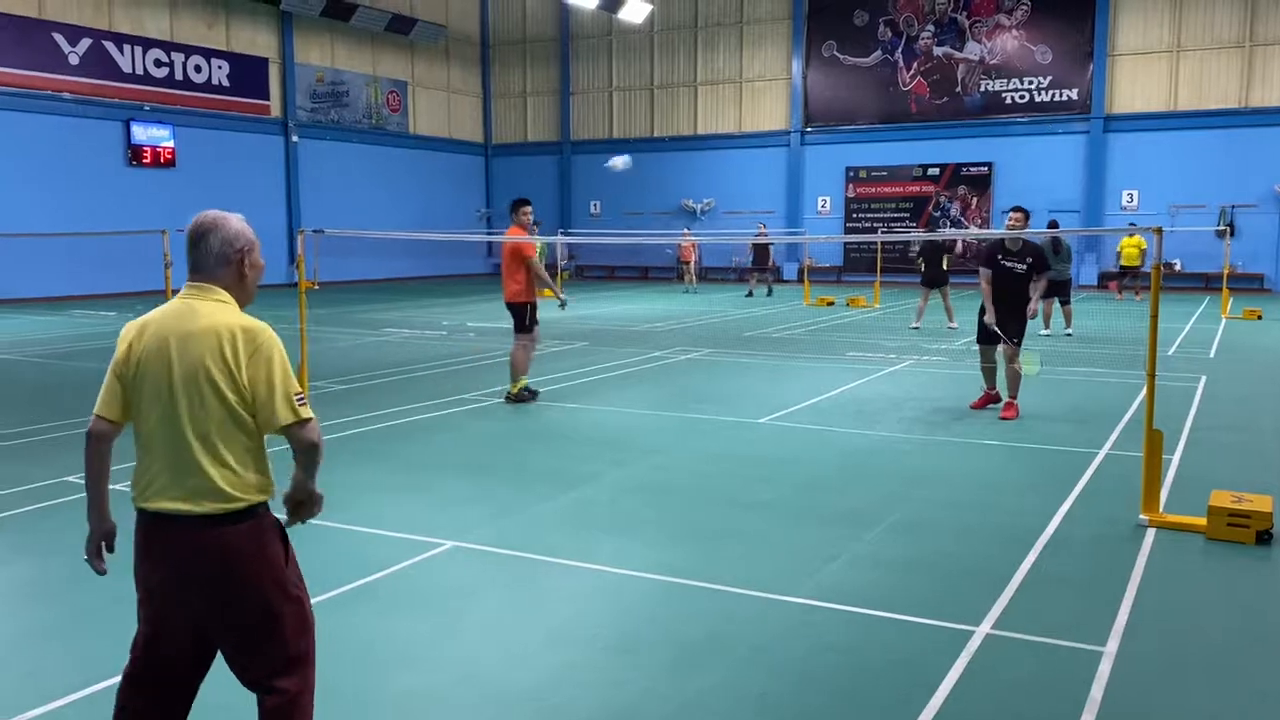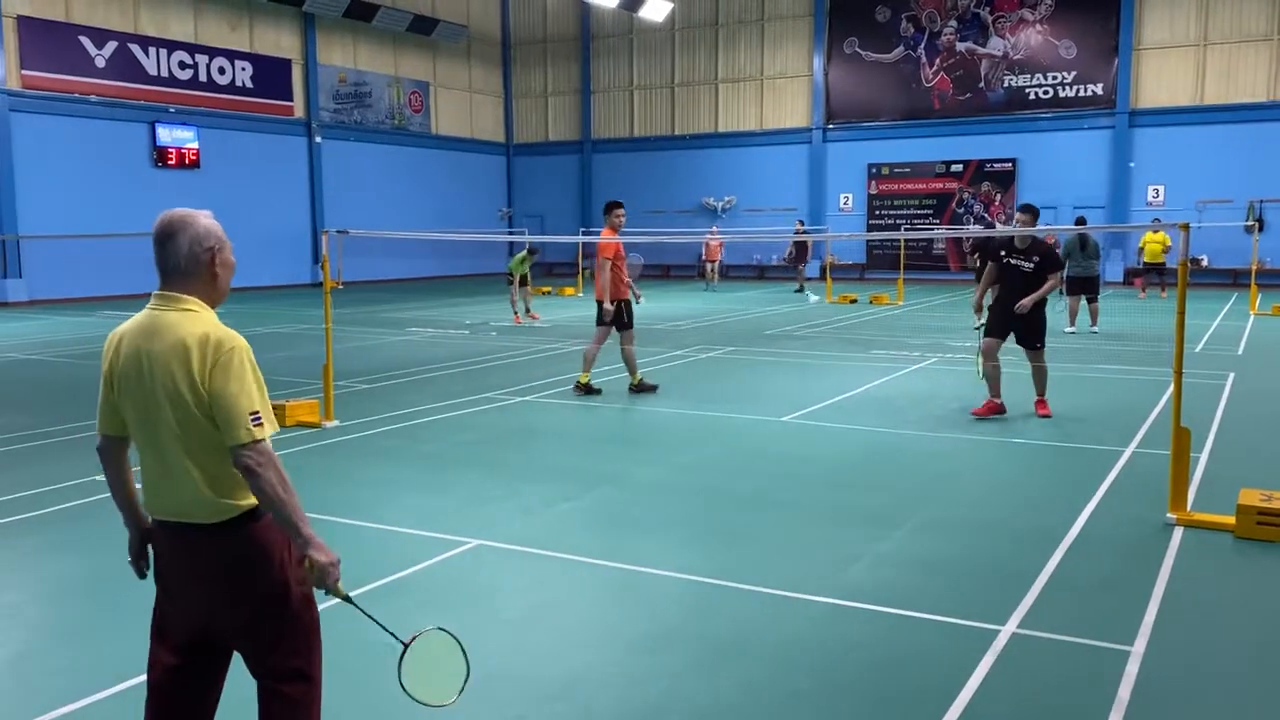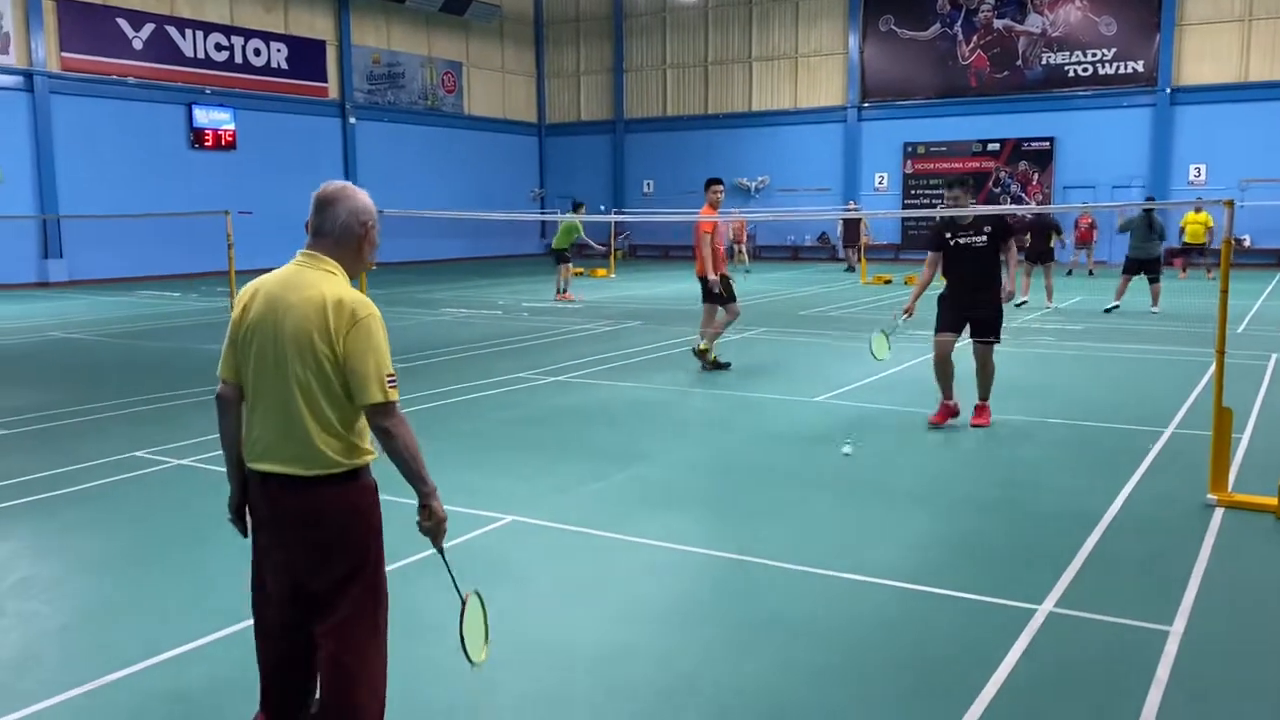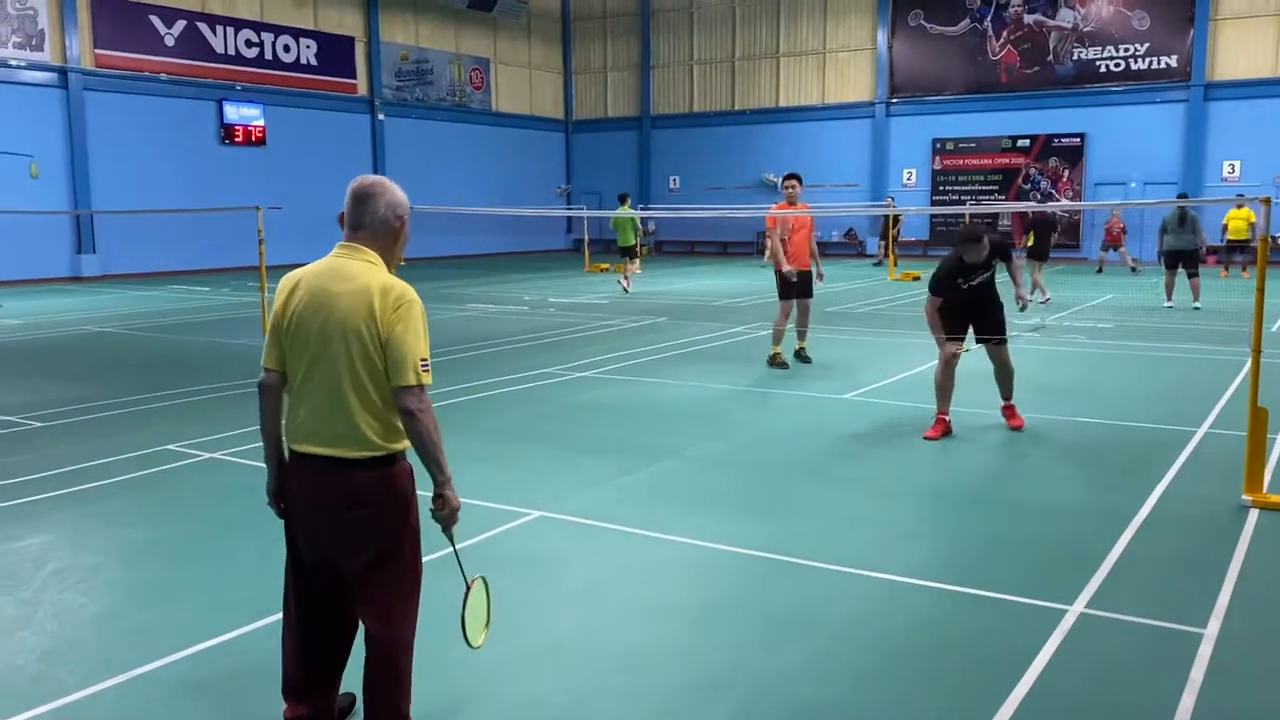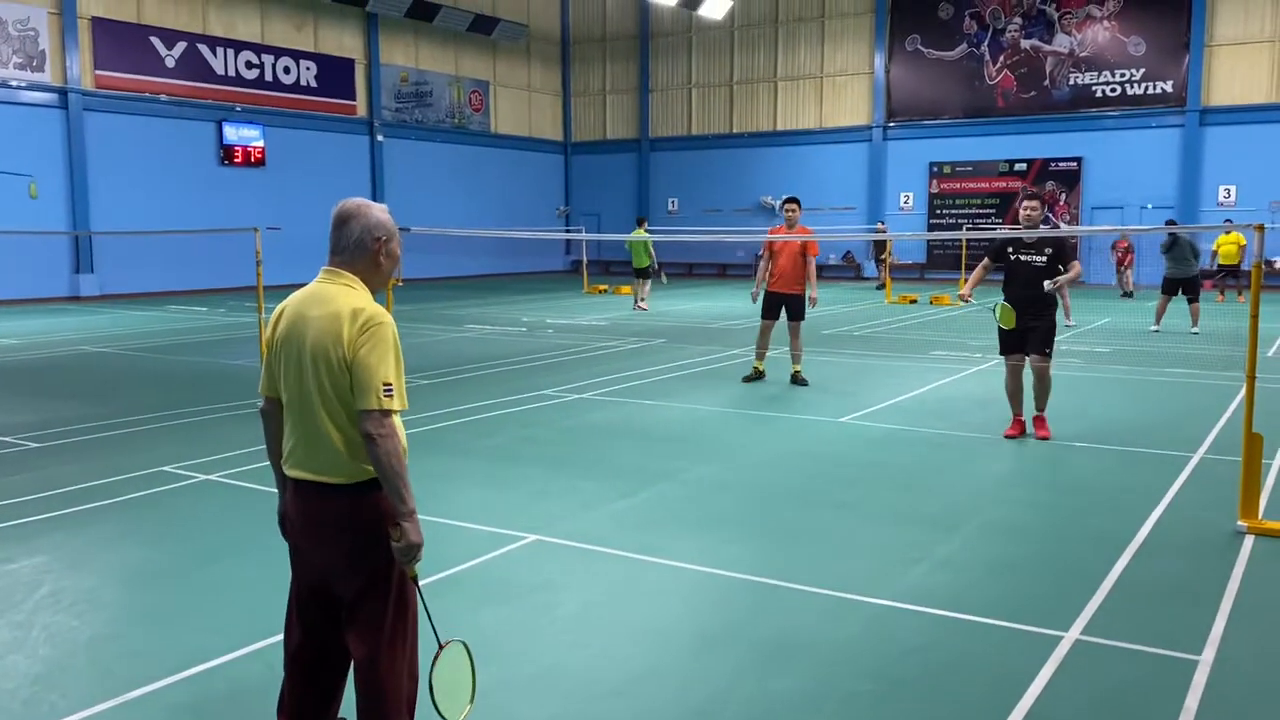
dt=1s
person 1, frame 1
left shoulder: (139, 333)
right shoulder: (249, 336)
left elbow: (98, 432)
right elbow: (305, 438)
left wrist: (98, 517)
right wrist: (305, 487)
left hip: (158, 530)
right hip: (236, 533)
left knee: (156, 667)
right knee: (284, 664)
person 1, frame 2
left shoulder: (121, 341)
right shoulder: (218, 342)
left elbow: (110, 446)
right elbow: (253, 458)
left wrist: (136, 524)
right wrist: (308, 542)
left hip: (172, 536)
right hip: (238, 537)
left knee: (180, 667)
right knee: (290, 663)
person 1, frame 3
left shoulder: (254, 293)
right shoulder: (350, 307)
left elbow: (228, 399)
right elbow: (384, 419)
left wrist: (237, 482)
right wrist: (428, 495)
left hip: (267, 488)
right hip: (334, 493)
left knee: (279, 615)
right knee: (350, 627)
person 1, frame 4
left shoulder: (293, 284)
right shoulder: (394, 296)
left elbow: (269, 384)
right elbow: (412, 404)
left wrist: (275, 467)
right wrist: (443, 483)
left hip: (306, 472)
right hip: (373, 478)
left knee: (312, 602)
right knee: (387, 611)
person 1, frame 5
left shoulder: (288, 309)
right shoulder: (368, 318)
left elbow: (270, 410)
right elbow: (376, 428)
left wrist: (285, 491)
right wrist: (407, 514)
left hip: (303, 497)
right hip: (359, 502)
left knee: (311, 629)
right knee: (381, 639)
person 2, frame 1
left shoulder: (1034, 251)
right shoulder: (992, 249)
left elbow: (1041, 279)
right elbow: (985, 282)
left wrist: (1035, 301)
right wrist: (989, 311)
left hip: (1017, 311)
right hip: (992, 310)
left knee: (1011, 354)
right knee: (985, 352)
left ankle: (1011, 402)
right ankle: (991, 392)
person 2, frame 2
left shoulder: (1043, 250)
right shoulder: (1000, 245)
left elbow: (1055, 280)
right elbow: (990, 271)
left wrist: (1031, 299)
right wrist: (979, 297)
left hip: (1030, 310)
right hip: (1001, 306)
left knee: (1035, 357)
right knee: (988, 349)
left ankle: (1041, 400)
right ankle: (995, 401)
person 2, frame 3
left shoulder: (994, 221)
right shoulder: (942, 228)
left elbow: (1010, 249)
right elbow: (930, 267)
left wrist: (1011, 278)
right wrist: (913, 300)
left hip: (987, 299)
right hip: (953, 297)
left knee: (983, 355)
right knee: (941, 350)
left ankle: (982, 406)
right ankle: (948, 404)
person 2, frame 4
left shoulder: (997, 247)
right shoulder: (948, 268)
left elbow: (1010, 259)
right elbow: (931, 308)
left wrist: (1019, 288)
right wrist: (942, 342)
left hip: (988, 304)
right hip: (954, 310)
left knee: (1001, 358)
right knee: (947, 359)
left ankle: (1008, 407)
right ankle: (942, 420)
person 2, frame 5
left shoulder: (1055, 241)
right shoulder: (1007, 242)
left elbow: (1076, 269)
right elbow: (985, 266)
left wrist: (1065, 278)
right wrist: (969, 287)
left hip: (1042, 316)
right hip: (1011, 315)
left knee: (1040, 366)
right knee: (1013, 367)
left ankle: (1039, 416)
right ankle: (1018, 419)
person 3, frame 1
left shoulder: (510, 236)
right shoulder: (522, 238)
right elbow: (538, 270)
right wrist: (558, 293)
left hip: (515, 296)
right hip: (522, 298)
left knee: (532, 339)
right knee: (521, 344)
left ankle: (520, 383)
right ankle: (514, 391)
person 3, frame 2
left shoulder: (610, 237)
right shoulder: (609, 239)
right elbow: (605, 272)
left wrist: (633, 289)
right wrist: (608, 301)
left hip: (606, 297)
right hip: (615, 298)
left knee: (599, 339)
right knee: (627, 339)
left ankle: (583, 381)
right ankle: (636, 382)
person 3, frame 3
left shoulder: (714, 215)
right shoulder: (706, 215)
right elbow: (704, 246)
left wrist: (719, 271)
right wrist: (711, 272)
left hip: (715, 271)
right hip: (712, 273)
left knee: (710, 314)
right knee: (733, 311)
left ankle: (708, 357)
right ankle: (703, 347)
person 3, frame 4
left shoulder: (807, 211)
right shoulder: (777, 211)
right elbow: (775, 240)
left wrist: (818, 265)
right wrist: (783, 265)
left hip: (805, 268)
right hip: (785, 269)
left knee: (805, 308)
right knee: (785, 310)
left ankle: (800, 348)
right ankle: (774, 354)
person 3, frame 5
left shoulder: (807, 234)
right shoulder: (772, 233)
left elbow: (811, 264)
right elbow: (764, 261)
left wrist: (813, 289)
right wrist: (757, 286)
left hip: (796, 291)
right hip: (773, 290)
left knee: (795, 331)
right knee: (764, 329)
left ankle: (796, 372)
right ankle: (758, 368)
